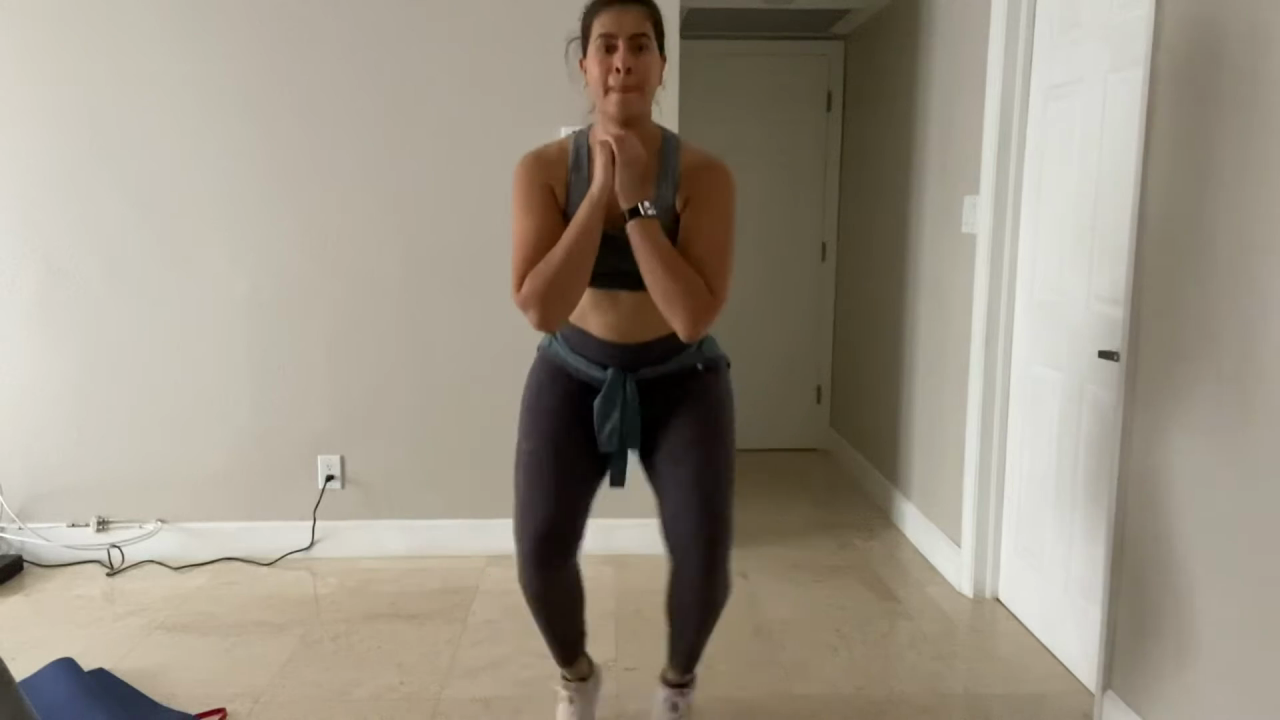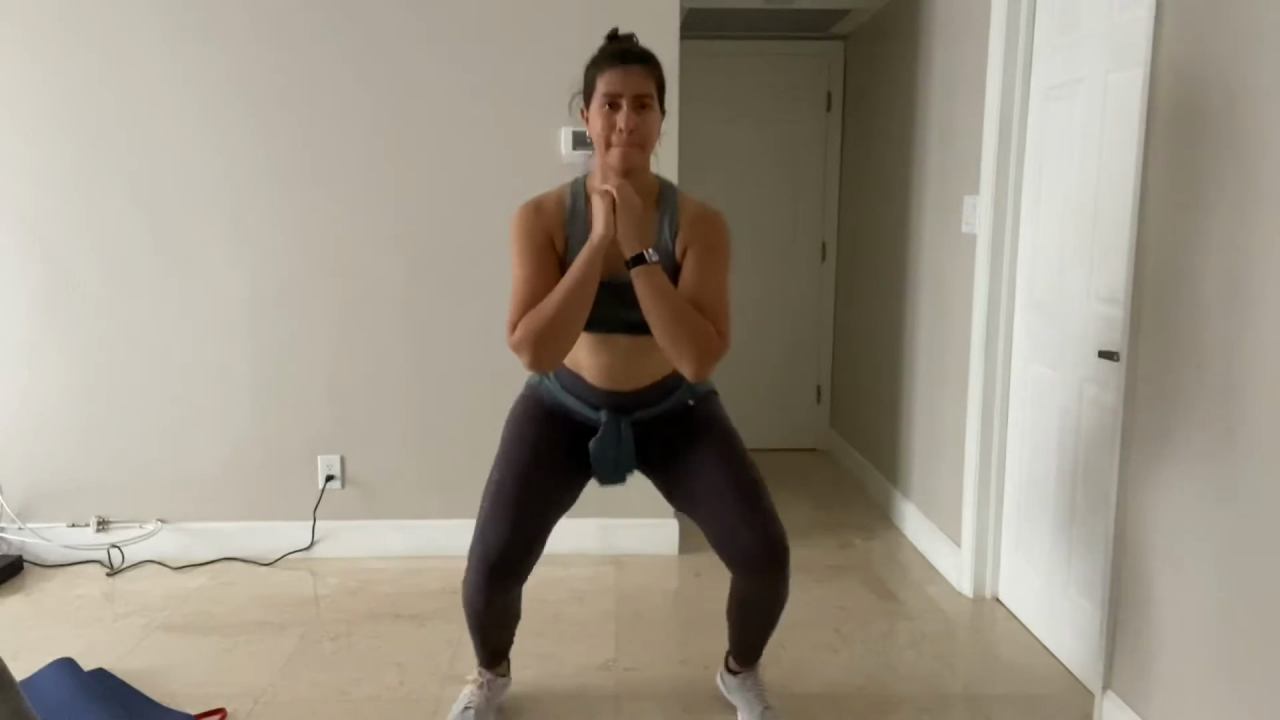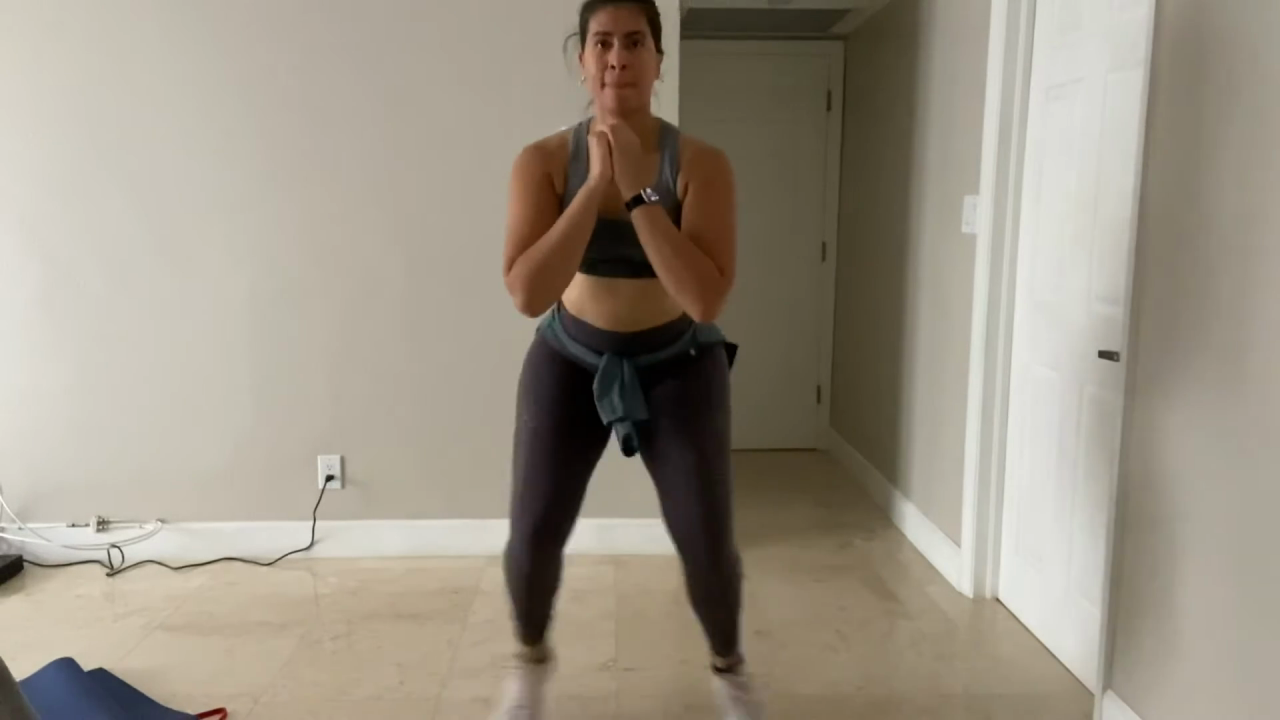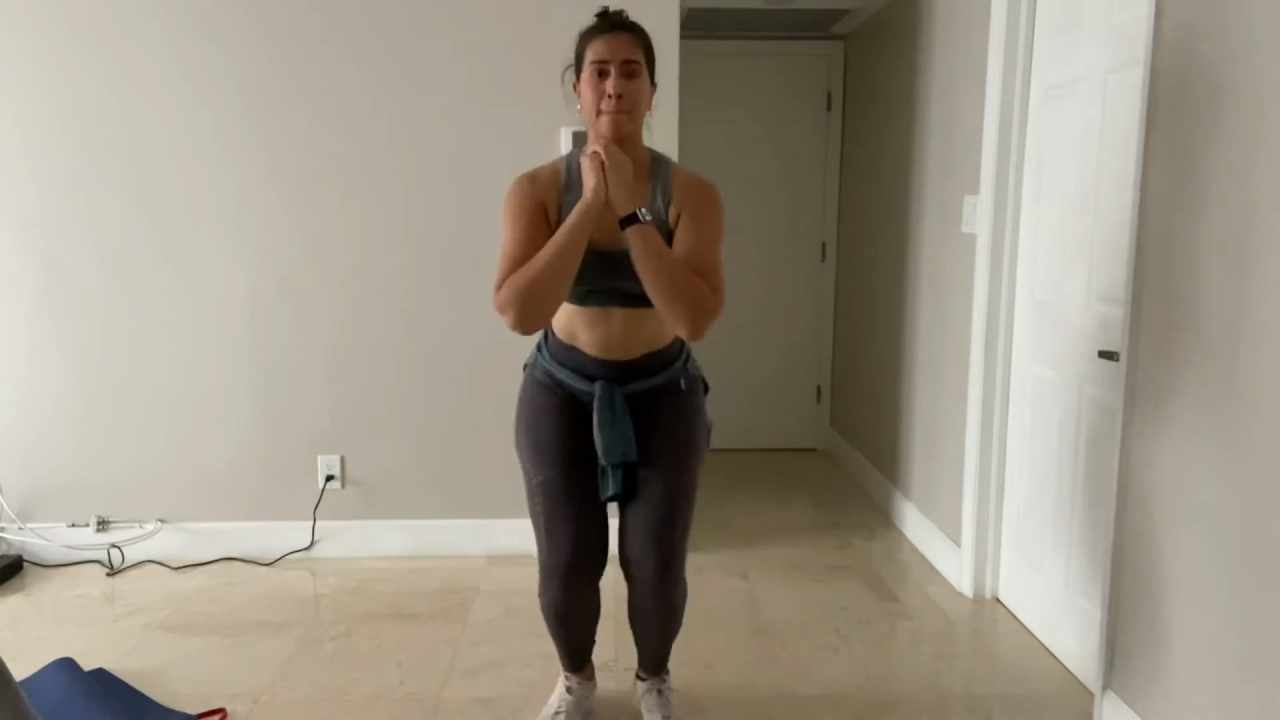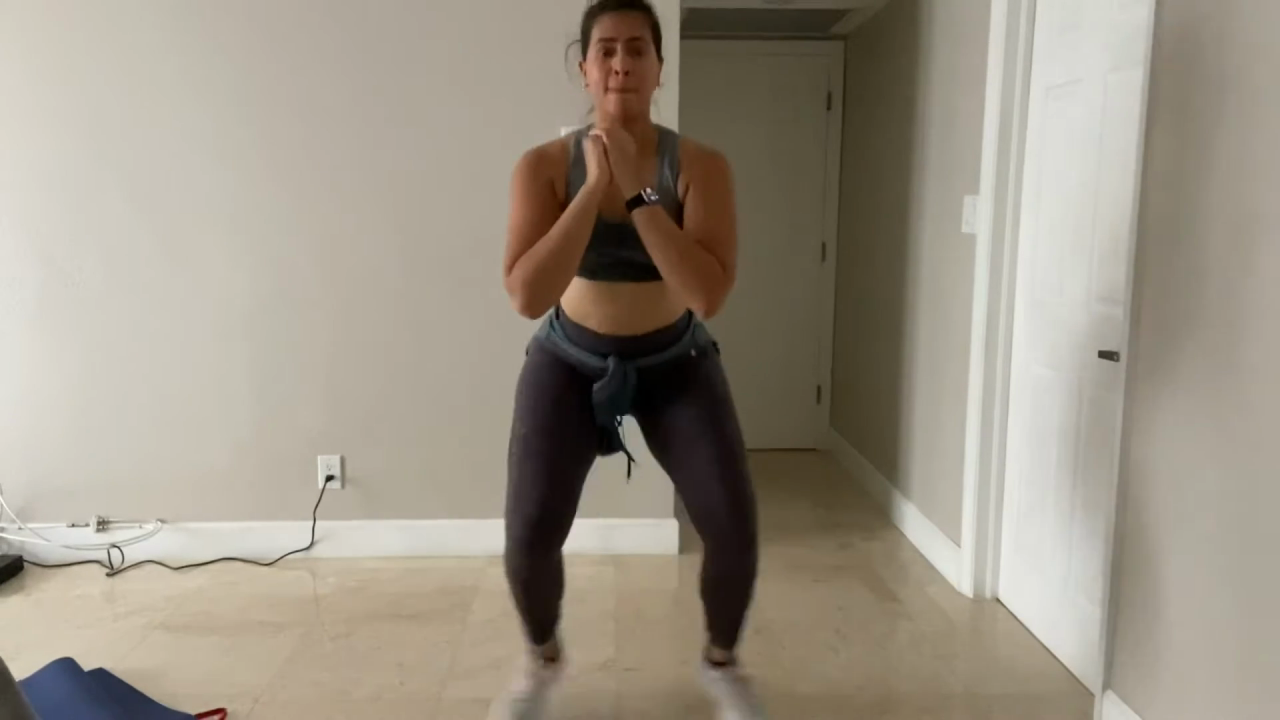
dt=1s
person 1, frame 1
left shoulder: (704, 174)
right shoulder: (543, 169)
left elbow: (695, 317)
right elbow: (539, 311)
left wrist: (636, 205)
right wrist: (598, 196)
left hip: (679, 377)
right hip: (574, 375)
left knee: (703, 551)
right knee: (540, 547)
person 1, frame 2
left shoulder: (699, 223)
right shoulder: (542, 216)
left elbow: (701, 359)
right elbow: (533, 351)
left wrist: (639, 250)
right wrist: (599, 243)
left hip: (671, 411)
right hip: (564, 408)
left knee: (764, 552)
right knee: (492, 563)
person 1, frame 3
left shoulder: (700, 163)
right shoulder: (542, 161)
left elbow: (706, 299)
right elbow: (527, 294)
left wrist: (637, 192)
right wrist: (595, 186)
left hip: (674, 365)
right hip: (571, 363)
left knee: (703, 536)
right knee: (534, 533)
right ankle: (531, 659)
person 1, frame 4
left shoulder: (690, 192)
right shoulder: (537, 187)
left elbow: (696, 320)
right elbow: (517, 313)
left wrist: (631, 213)
right wrist: (589, 207)
left hip: (660, 391)
right hip: (563, 389)
left knee: (655, 564)
right knee: (569, 561)
person 1, frame 5
left shoulder: (700, 166)
right shoulder: (543, 167)
left elbow: (708, 295)
right elbow: (527, 297)
left wrist: (637, 192)
right wrist: (594, 189)
left hip: (673, 367)
right hip: (570, 365)
left knee: (735, 525)
right knee: (530, 535)
left ankle: (722, 661)
right ankle: (542, 657)
